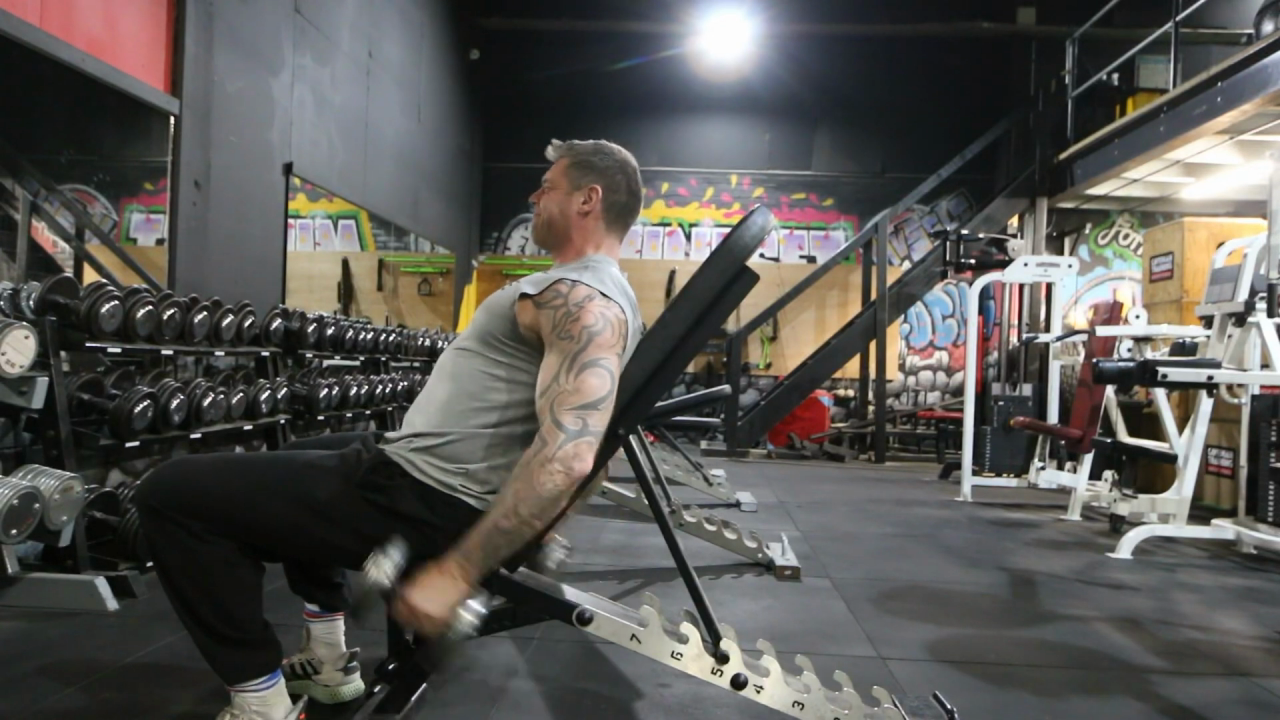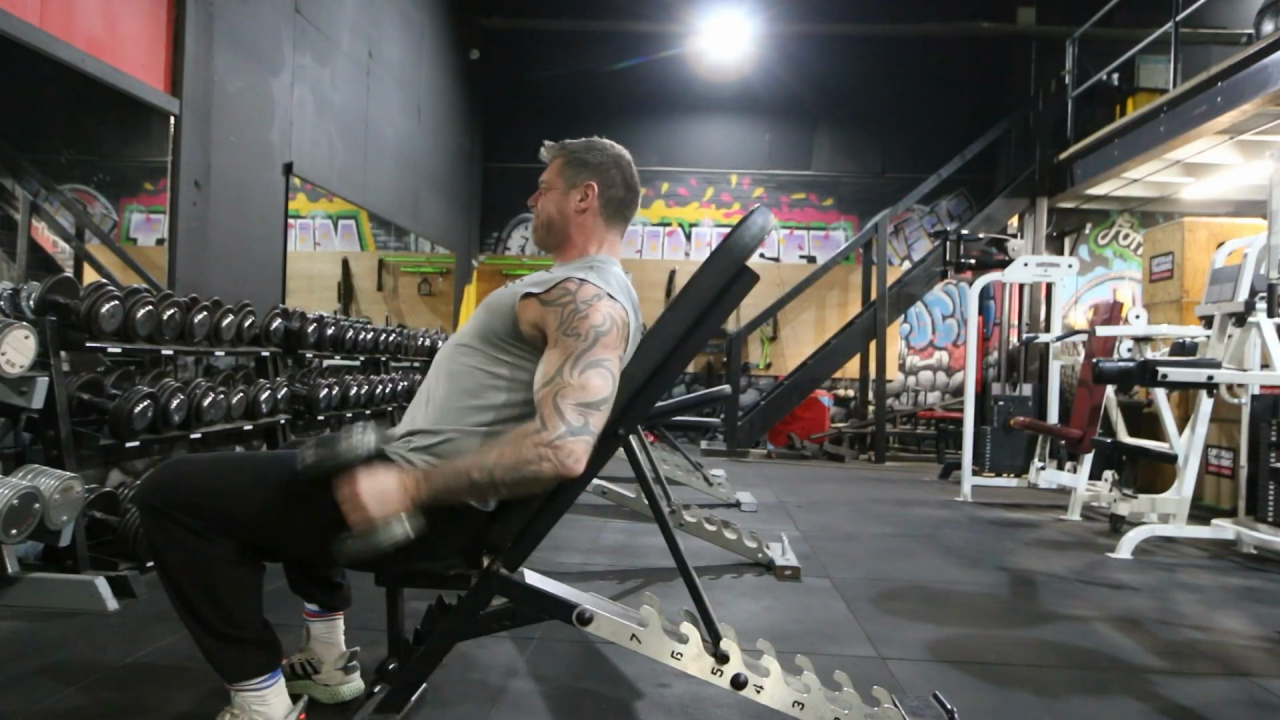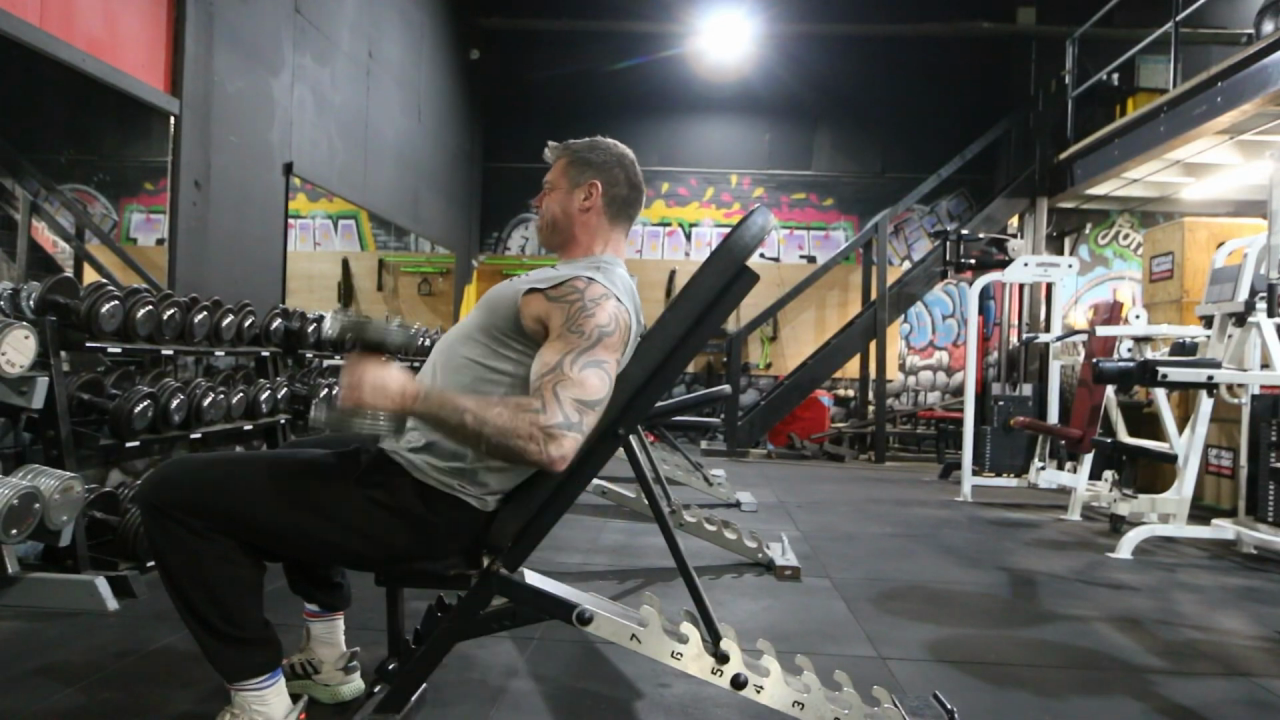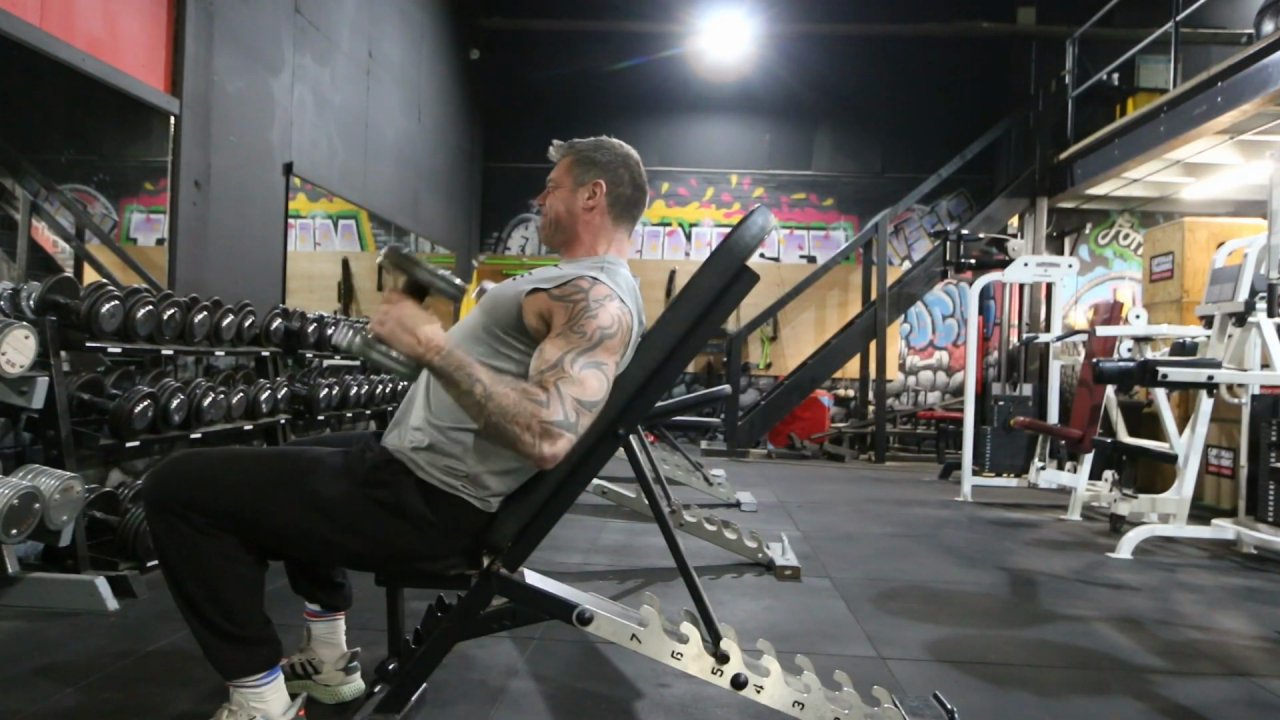
dt=0.2s
person 1, frame 1
left shoulder: (582, 301)
right shoulder: (593, 295)
left elbow: (567, 456)
right elbow: (584, 439)
left wrist: (455, 573)
right wrist: (547, 528)
left hip: (422, 497)
right hip: (431, 480)
left knee: (172, 493)
right knee: (294, 462)
right ankle: (327, 661)
person 1, frame 2
left shoulder: (588, 301)
right shoulder: (587, 290)
left elbow: (563, 449)
right elbow: (566, 430)
left wrist: (410, 486)
left hip: (429, 497)
right hip: (426, 477)
left knee: (173, 493)
right knee: (296, 469)
right ankle: (326, 660)
person 1, frame 3
left shoulder: (593, 300)
right shoulder: (587, 287)
left elbow: (552, 438)
left wrist: (407, 394)
right wrist: (414, 392)
left hip: (427, 496)
right hip: (435, 480)
left knee: (175, 492)
right knee: (294, 463)
right ankle: (327, 661)
person 1, frame 4
left shoulder: (596, 300)
right shoulder: (587, 285)
left elbow: (547, 434)
left wrist: (431, 345)
right wrist: (436, 337)
left hip: (429, 499)
right hip: (428, 475)
left knee: (180, 486)
right knee: (295, 464)
right ankle: (327, 661)
